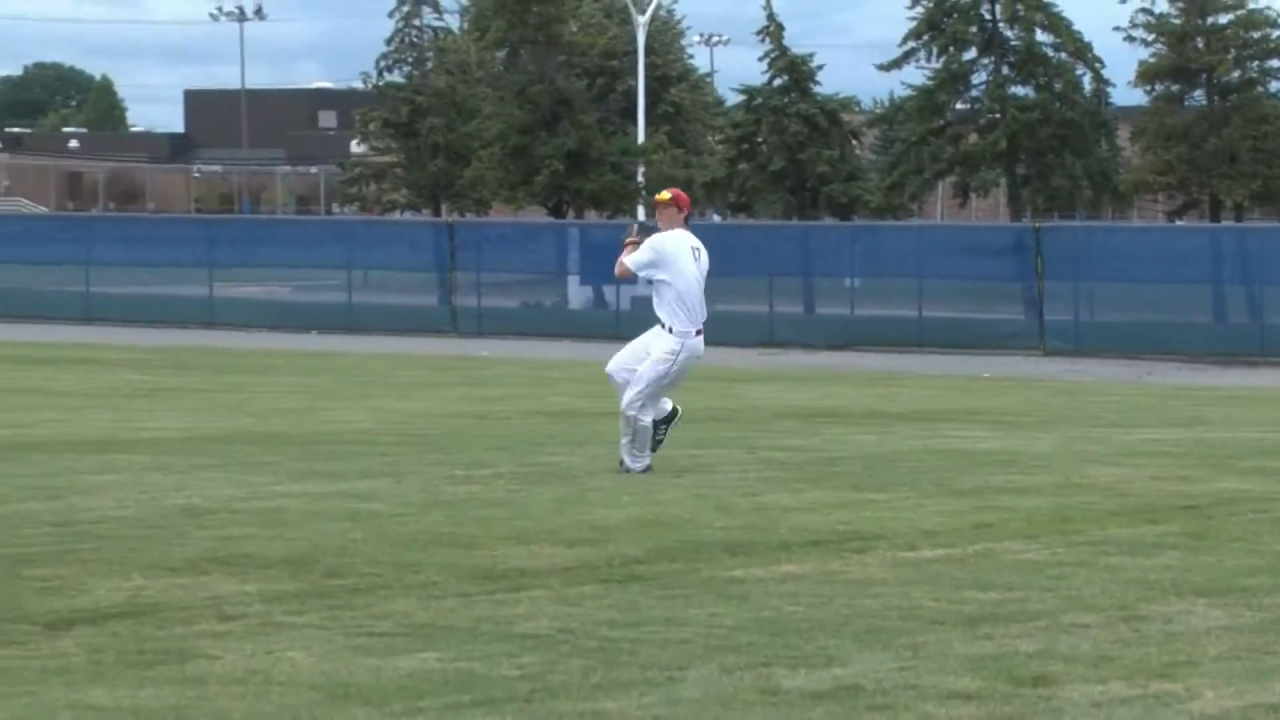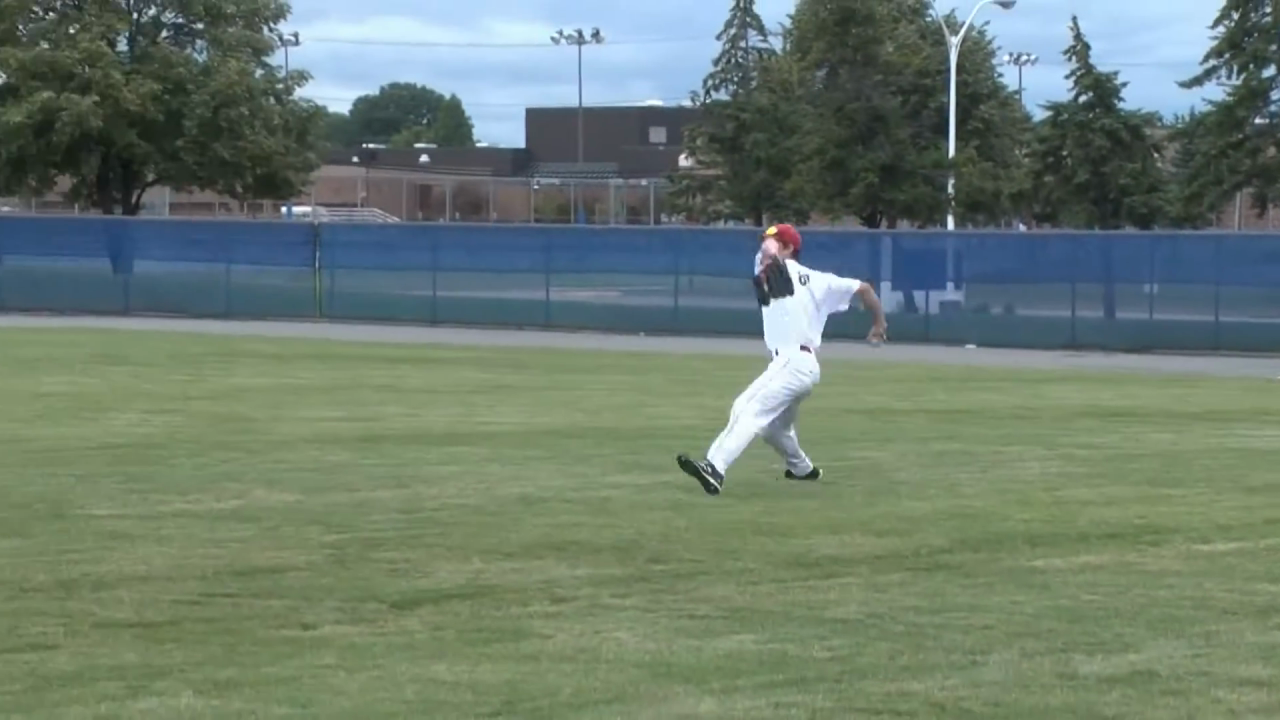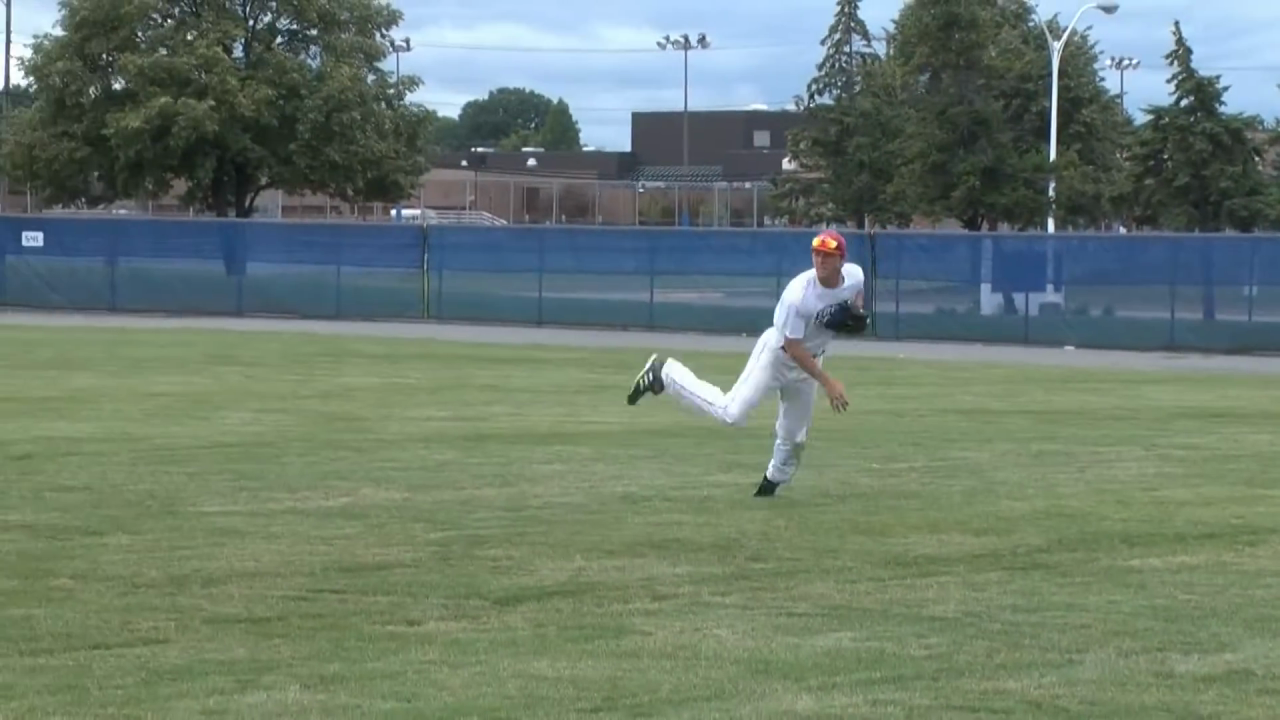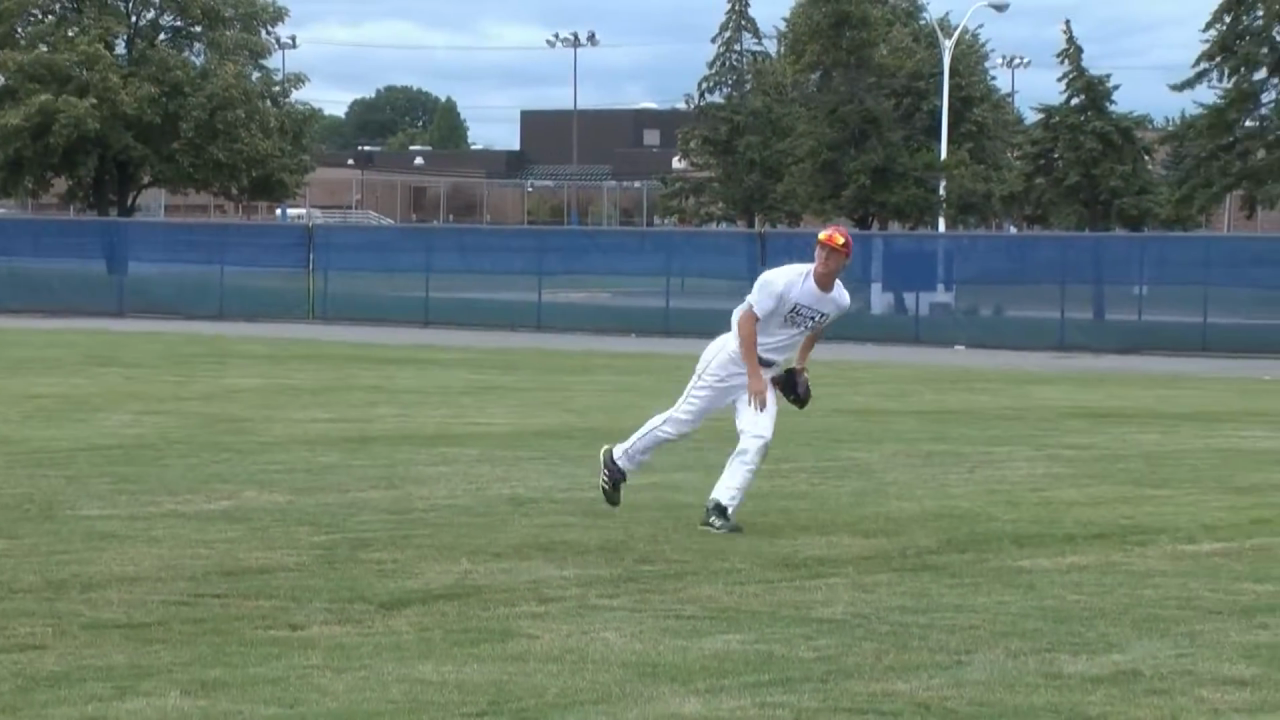
dt=0.5s
person 1, frame 1
left shoulder: (664, 242)
right shoulder: (697, 248)
left elbow: (621, 271)
left wrist: (629, 248)
left hip: (678, 342)
right hip: (668, 333)
left knee: (632, 402)
right knee: (618, 371)
left ankle: (636, 463)
right ankle: (663, 412)
person 1, frame 2
left shoulder: (772, 271)
right shoulder: (819, 280)
left elbow: (770, 245)
right elbow: (863, 288)
right wrist: (878, 321)
left hip: (792, 364)
right hip: (800, 367)
left knee: (748, 412)
right knee: (774, 425)
left ankle: (715, 469)
right ankle: (802, 468)
person 1, frame 3
left shoulder: (854, 275)
right shoulder: (797, 294)
right elbow: (793, 348)
left wrist: (856, 316)
right wrist: (827, 382)
left hip: (809, 363)
right hip: (775, 354)
left knee: (794, 436)
right knee: (731, 411)
left ankle: (776, 477)
right ankle: (663, 373)
person 1, frame 4
left shoulder: (840, 301)
right shoulder: (784, 279)
right elbow: (747, 320)
left wrist: (800, 366)
right wrist: (753, 376)
left hip: (766, 372)
right hip: (731, 358)
left knee: (757, 439)
right knee: (679, 421)
